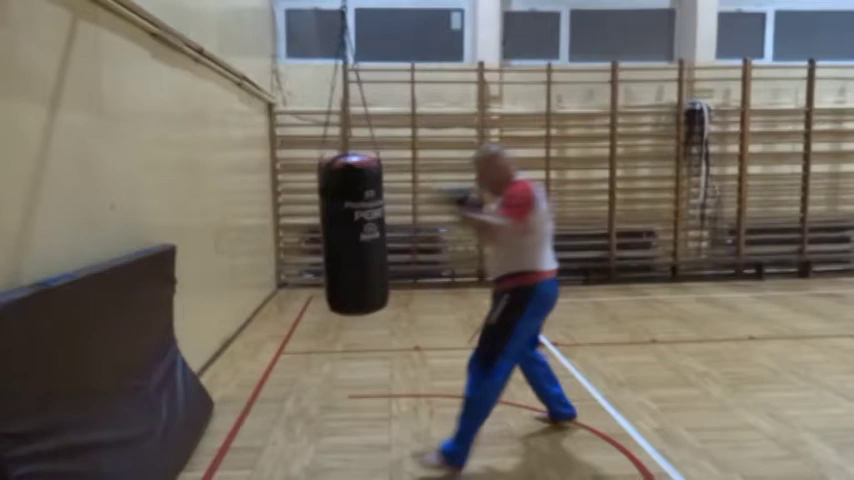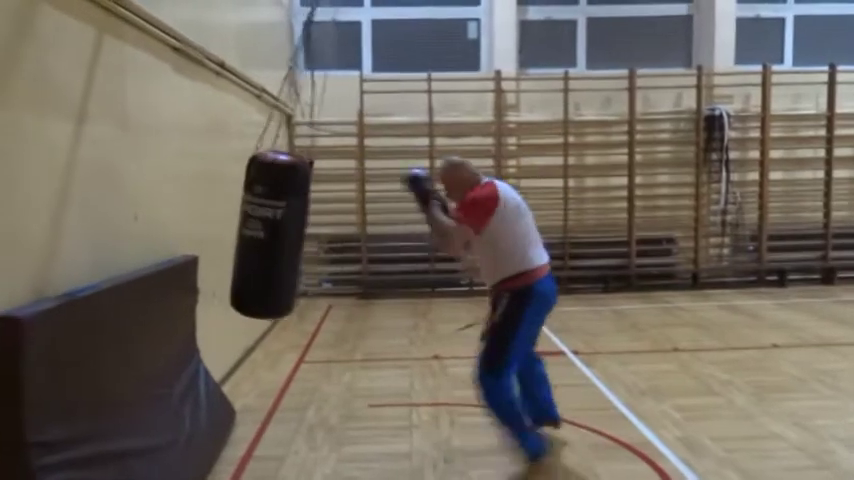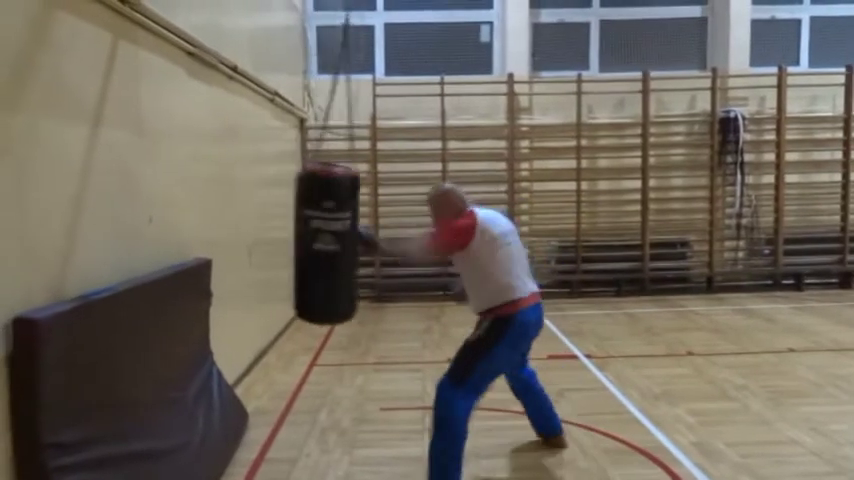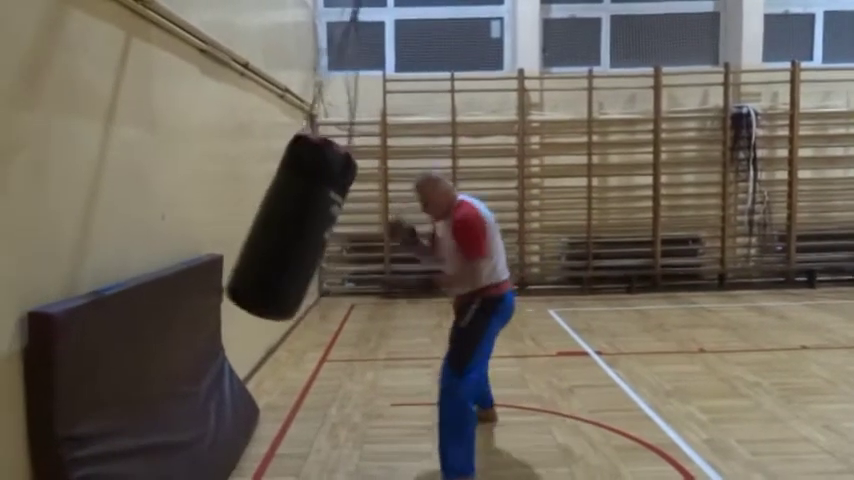
dt=0.7s
person 1, frame 1
left shoulder: (520, 192)
right shoulder: (522, 192)
left elbow: (501, 231)
right elbow: (502, 235)
left wrist: (468, 212)
right wrist: (476, 214)
left hip: (524, 291)
right hip: (538, 286)
left knee: (487, 366)
right knee: (525, 351)
left ankle: (453, 455)
right ankle: (561, 410)
person 1, frame 2
left shoulder: (482, 196)
right shoulder: (491, 192)
left elbow: (452, 243)
right elbow: (460, 239)
left wrist: (430, 205)
right wrist: (436, 209)
left hip: (522, 292)
right hip: (537, 286)
left knee: (494, 375)
right knee: (522, 355)
left ankle: (537, 450)
right ankle: (544, 415)
person 1, frame 3
left shoulder: (467, 223)
right shoulder: (491, 216)
left elbow: (419, 249)
left wrist: (374, 242)
left hip: (507, 319)
right hip: (530, 310)
left knee: (454, 392)
right knee: (516, 371)
right ankle: (553, 433)
person 1, frame 4
left shoulder: (467, 216)
right shoulder: (448, 212)
left elbow: (474, 273)
right elbow: (436, 253)
left wrist: (439, 283)
right wrist: (411, 239)
left hip: (490, 300)
right hip: (483, 298)
left knee: (455, 378)
right knee: (469, 357)
right ankle: (485, 408)
